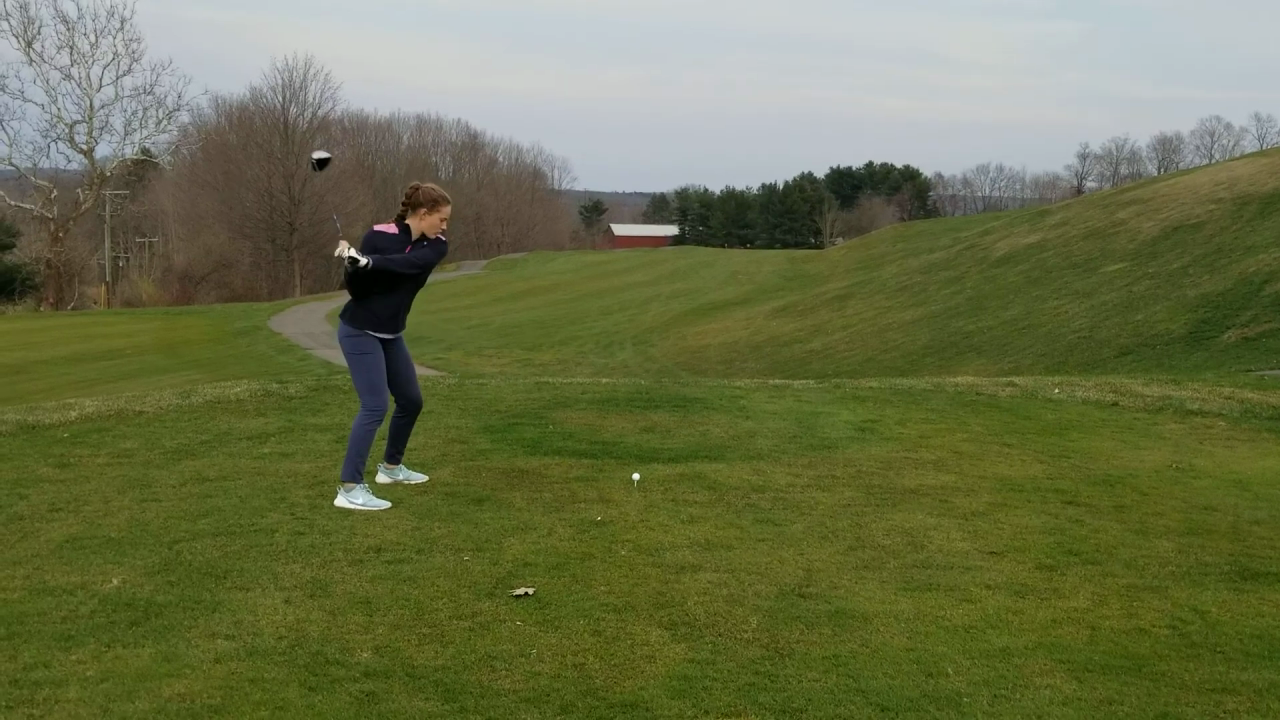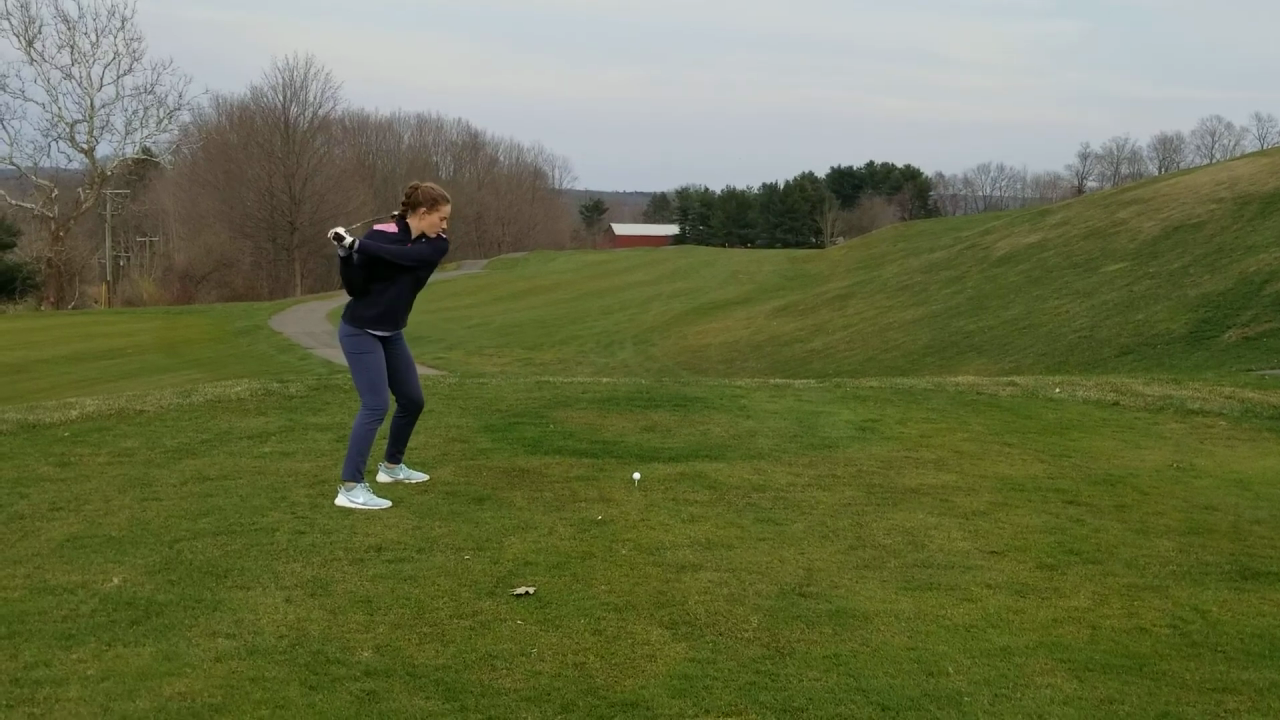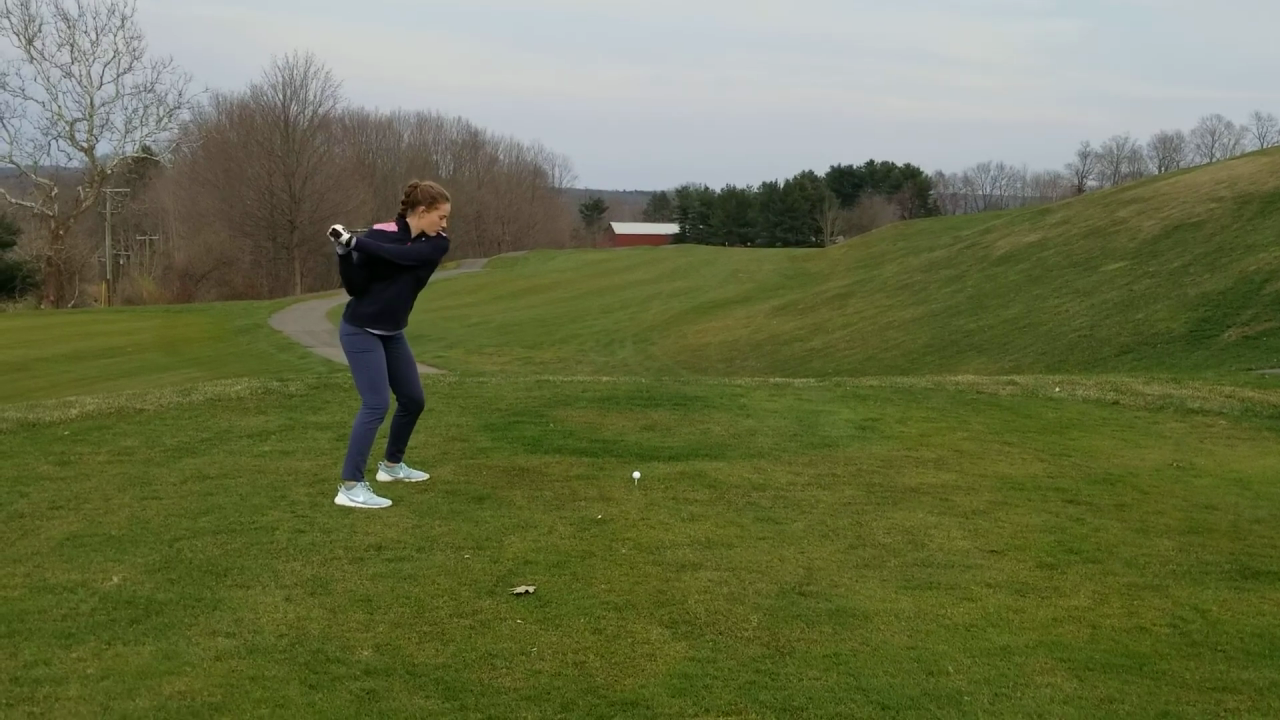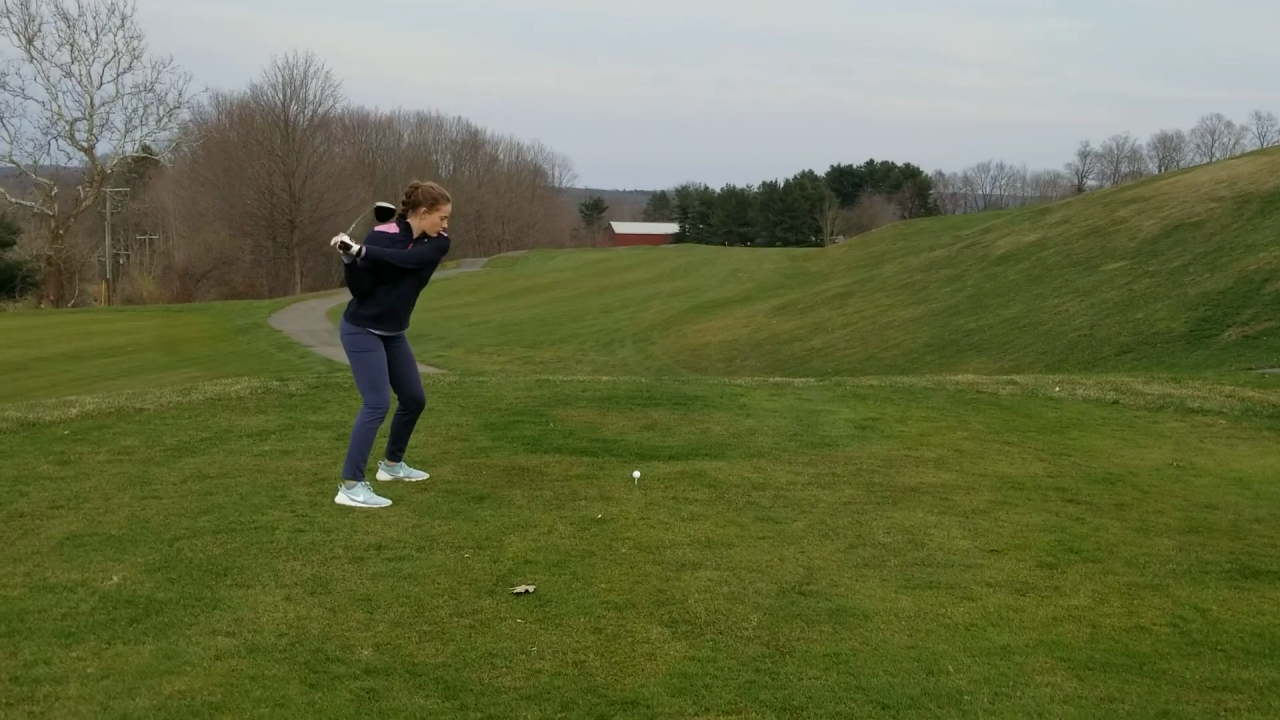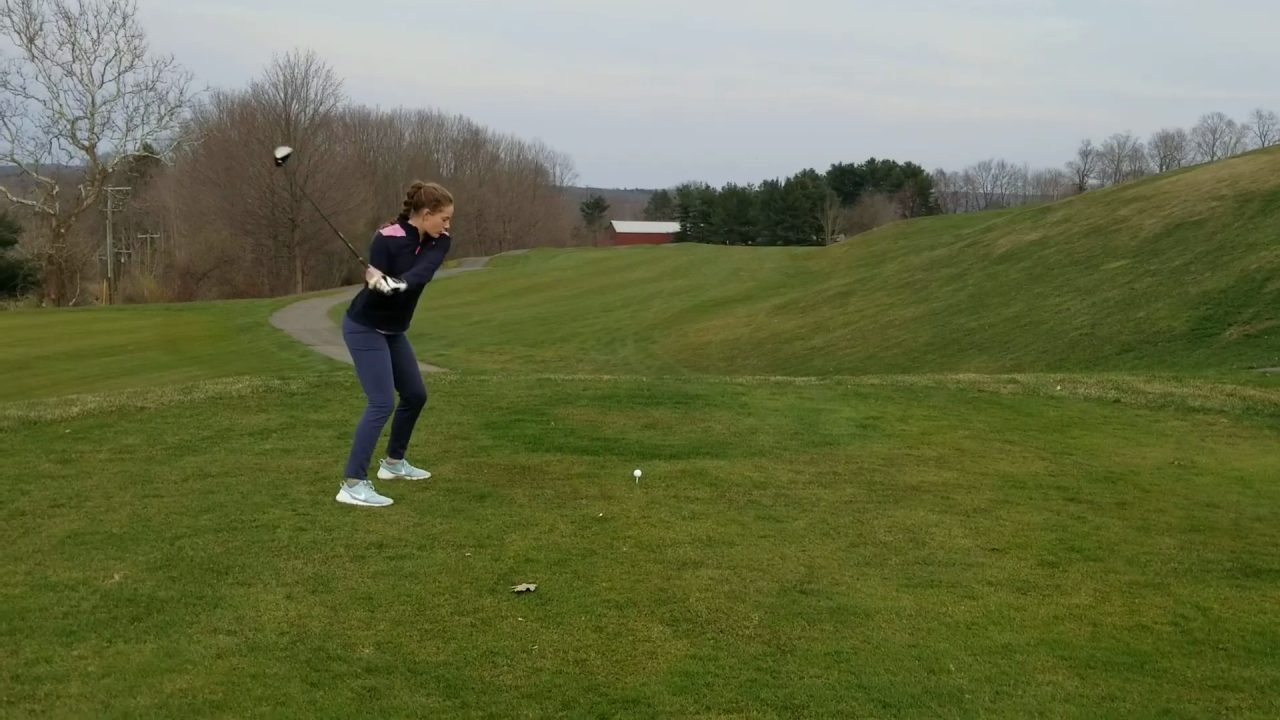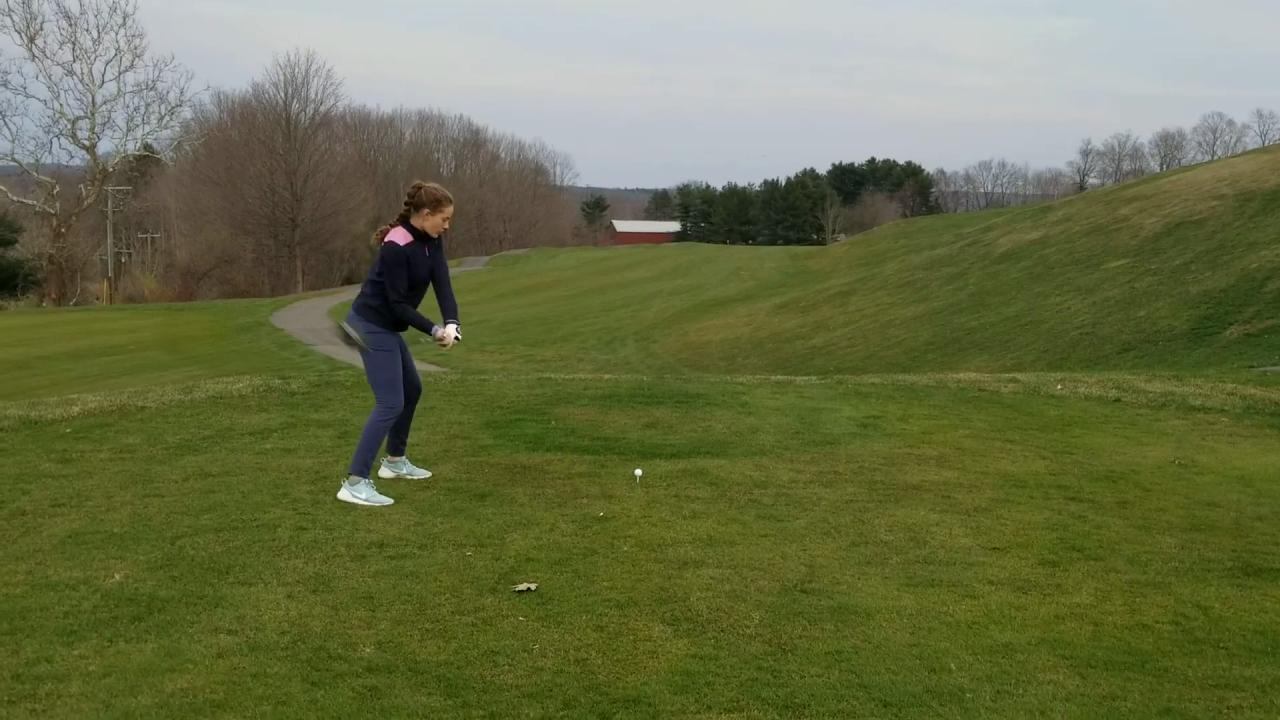
dt=0.1s
person 1, frame 1
left shoulder: (437, 247)
right shoulder: (378, 236)
left elbow: (405, 263)
right elbow: (356, 289)
left wrist: (362, 259)
right wrist: (349, 262)
left hip: (391, 335)
right hip: (360, 331)
left knee: (411, 401)
right knee: (375, 406)
left ankle: (391, 466)
right ankle: (349, 489)
person 1, frame 2
left shoulder: (437, 245)
right shoulder: (378, 235)
left elbow: (401, 256)
right elbow: (354, 288)
left wrist: (354, 245)
right wrist: (345, 250)
left hip: (391, 334)
right hip: (360, 331)
left knee: (412, 401)
right knee: (376, 406)
left ankle: (392, 466)
right ankle: (350, 488)
person 1, frame 3
left shoulder: (438, 244)
right shoulder: (377, 235)
left elbow: (401, 255)
right elbow: (355, 287)
left wrist: (351, 241)
right wrist: (343, 251)
left hip: (392, 333)
right hip: (361, 330)
left knee: (413, 400)
right knee: (376, 405)
left ankle: (392, 465)
right ankle: (350, 487)
person 1, frame 4
left shoulder: (438, 244)
right shoulder: (379, 237)
left elbow: (405, 259)
right elbow: (360, 291)
left wrist: (358, 250)
right wrist: (349, 257)
left hip: (393, 333)
right hip: (362, 329)
left knee: (414, 399)
right knee: (377, 404)
left ankle: (392, 464)
right ankle: (350, 486)
person 1, frame 5
left shoulder: (439, 243)
right shoulder: (387, 242)
left elbow: (421, 275)
right elbow: (375, 298)
left wrist: (393, 283)
right wrist: (376, 281)
left hip: (390, 331)
right hip: (366, 328)
left knee: (415, 396)
right knee: (381, 403)
left ankle: (393, 461)
right ankle: (352, 484)
person 1, frame 6
left shoulder: (432, 240)
right shoulder: (396, 247)
left elbow: (441, 282)
right elbow: (399, 305)
left wrist: (450, 322)
right wrist: (433, 330)
left hip: (387, 328)
right hip: (373, 327)
left knee: (411, 390)
right knee: (390, 403)
left ankle: (394, 460)
right ankle: (355, 482)
